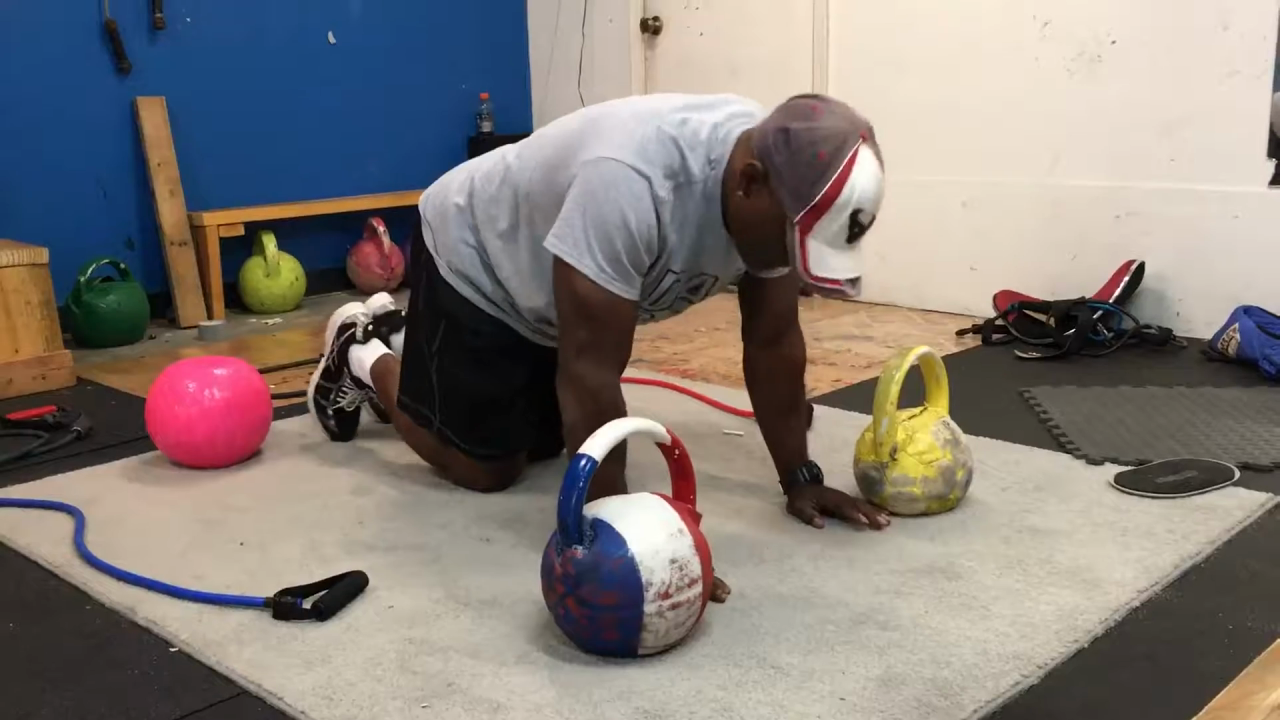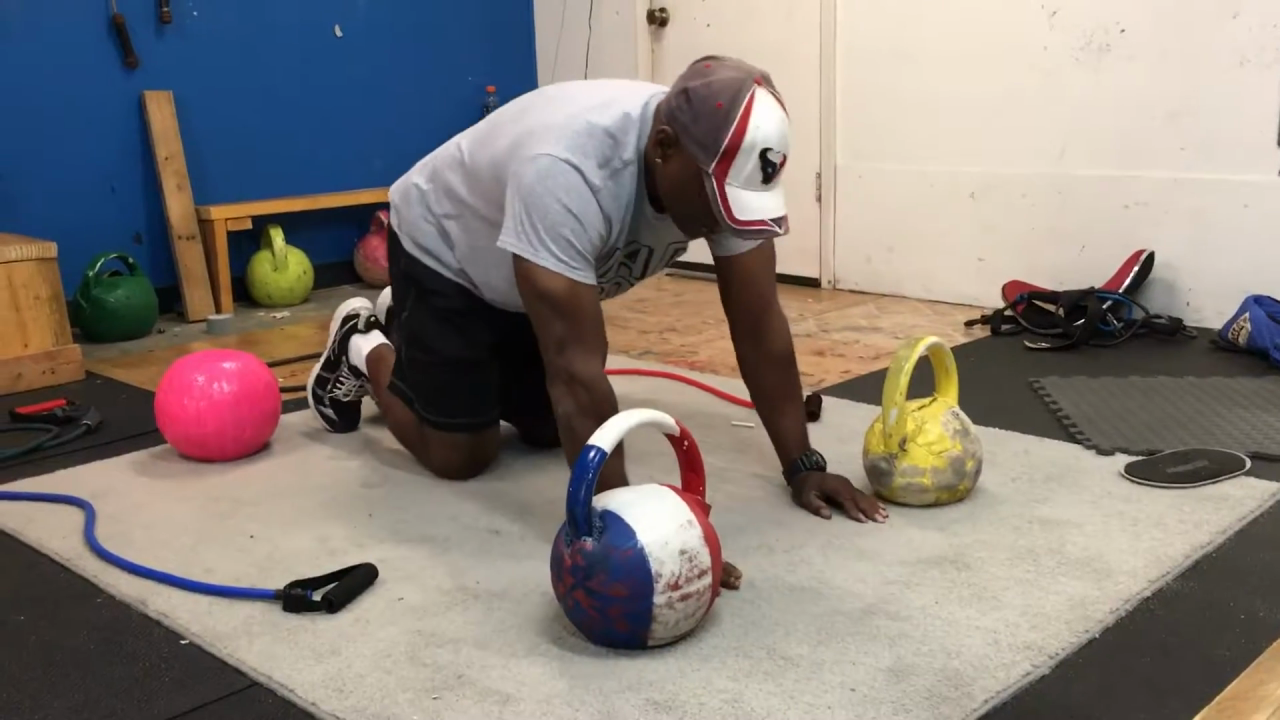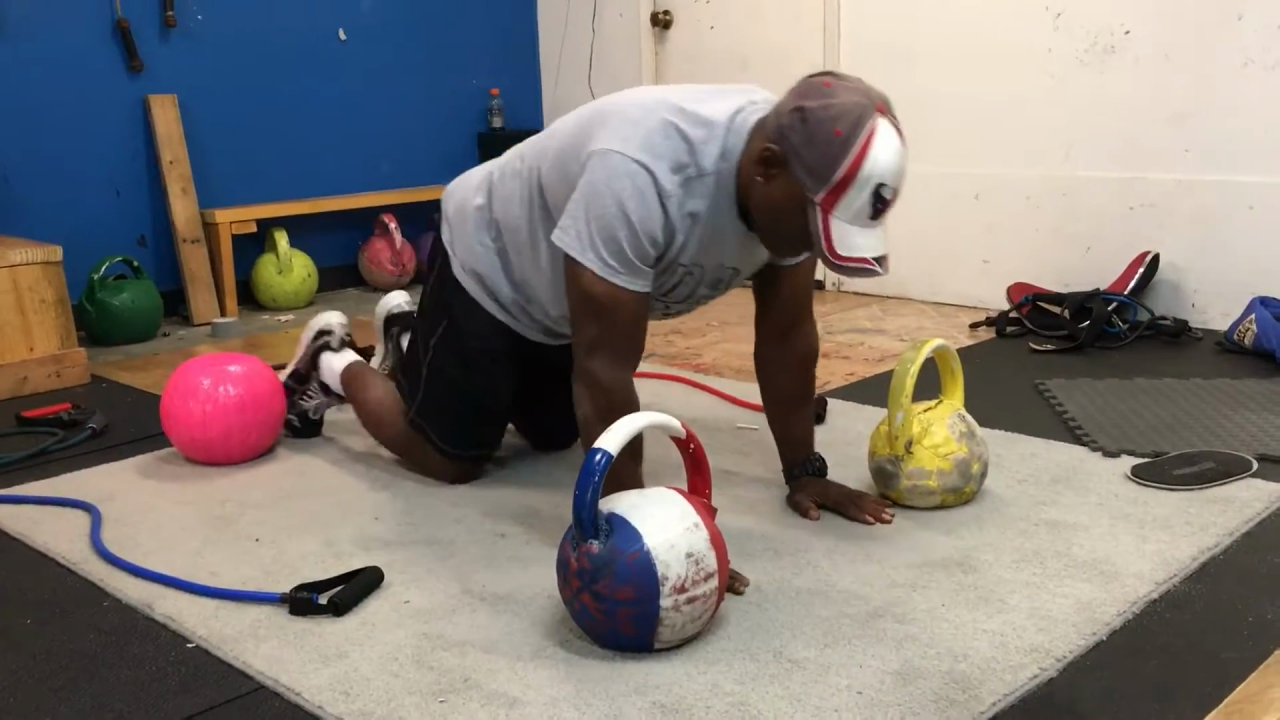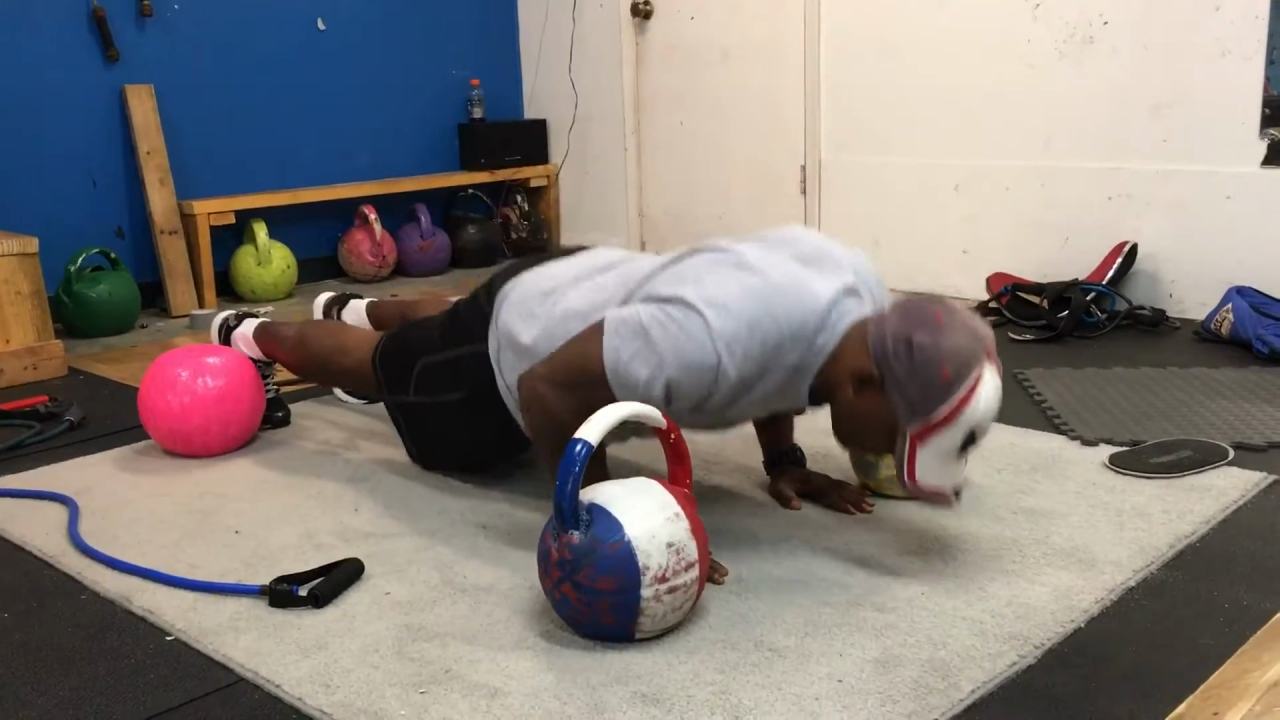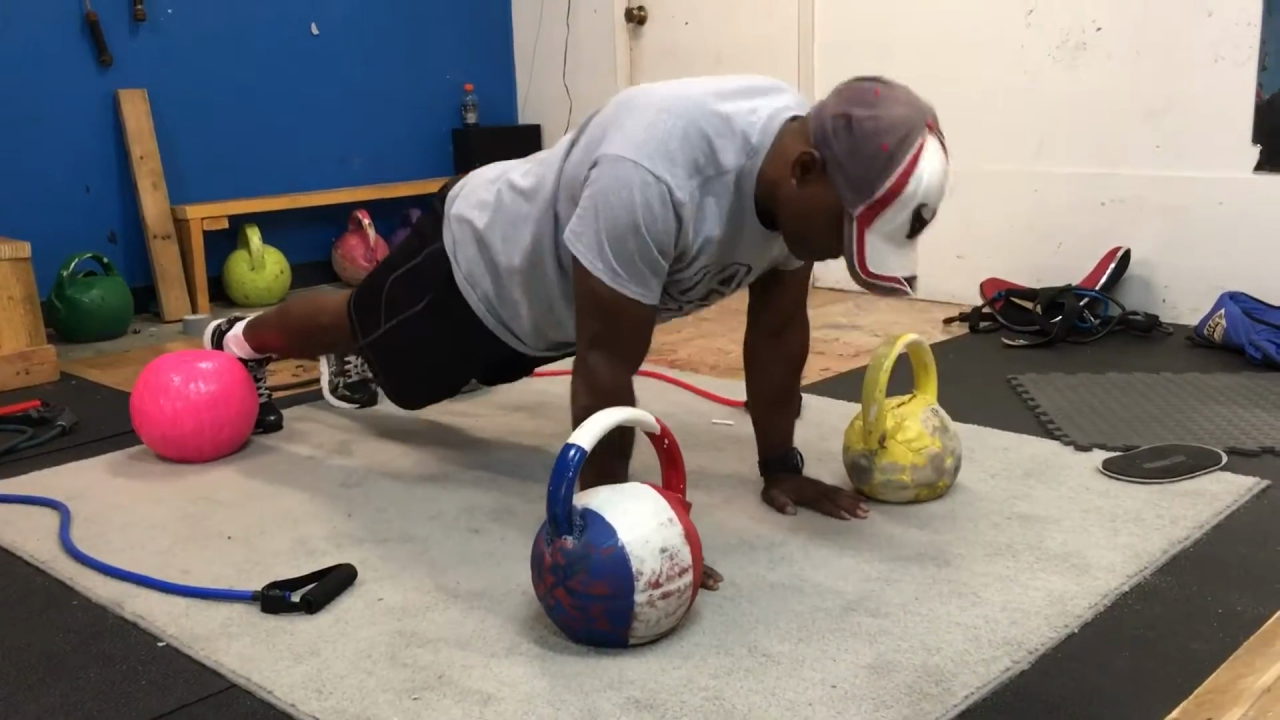
dt=0.7s
person 1, frame 1
left shoulder: (783, 179)
right shoulder: (632, 182)
left elbow: (774, 343)
right elbow: (591, 375)
left wrist: (800, 480)
left hip: (546, 283)
right hip: (474, 256)
left knee: (545, 442)
right knee: (486, 467)
left ankle: (397, 334)
right ankle: (363, 358)
person 1, frame 2
left shoulder: (728, 160)
right shoulder: (566, 172)
left elbow: (759, 326)
right elbow: (577, 367)
left wrist: (803, 466)
left hip: (526, 273)
right hip: (442, 245)
left knee: (548, 429)
right knee: (460, 454)
left ankle: (405, 322)
right ankle: (363, 348)
person 1, frame 3
left shoulder: (794, 176)
right shoulder: (644, 174)
left elbow: (787, 336)
right elbow: (605, 372)
left wrist: (803, 472)
left hip: (564, 287)
right hip: (491, 258)
left knee: (548, 434)
right knee: (447, 457)
left ankle: (408, 330)
right ankle: (333, 363)
person 1, frame 4
left shoulder: (861, 301)
right shoulder: (712, 338)
right elbow: (548, 394)
left wrist: (783, 461)
left hip: (586, 292)
right hip: (521, 358)
left knee: (444, 329)
right knee: (384, 371)
left ankle: (355, 312)
right ankle: (250, 336)
person 1, frame 5
left shoulder: (803, 166)
right shoulder: (653, 173)
left elbow: (779, 325)
right elbow: (604, 370)
left wrist: (780, 468)
left hip: (548, 278)
right hip: (478, 256)
right knee: (363, 322)
left ankle: (346, 368)
right ankle: (239, 342)
